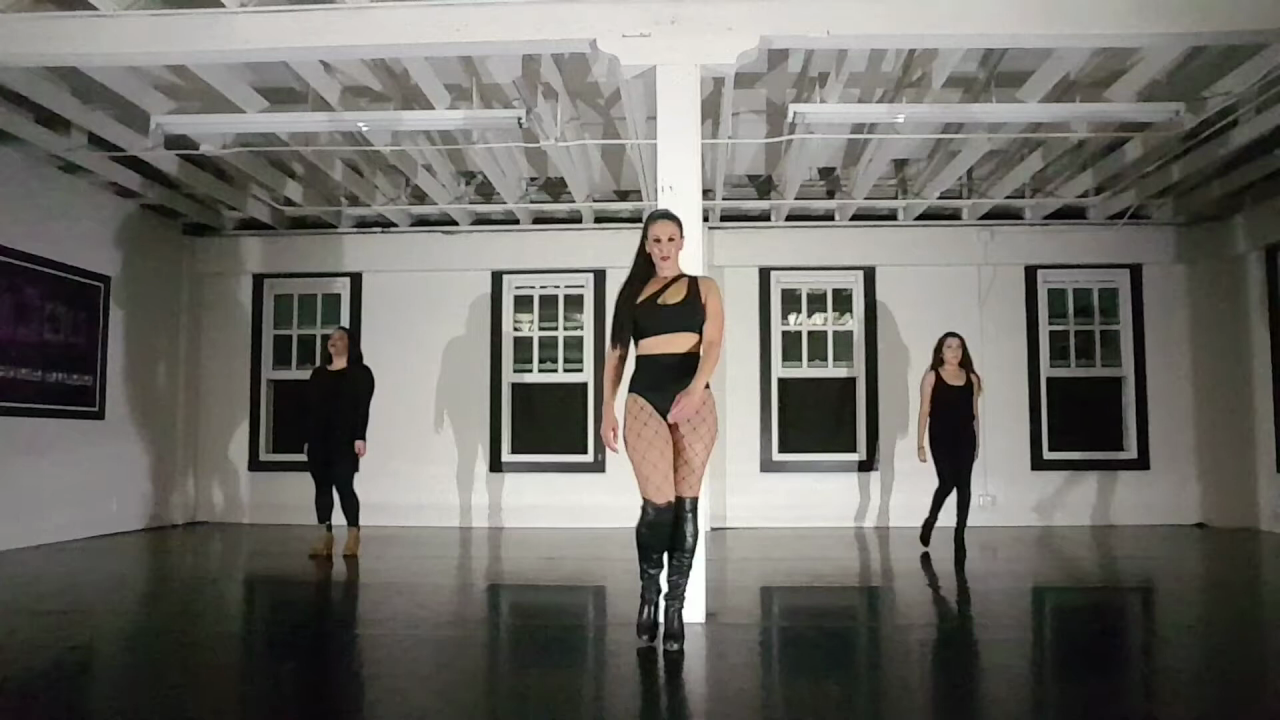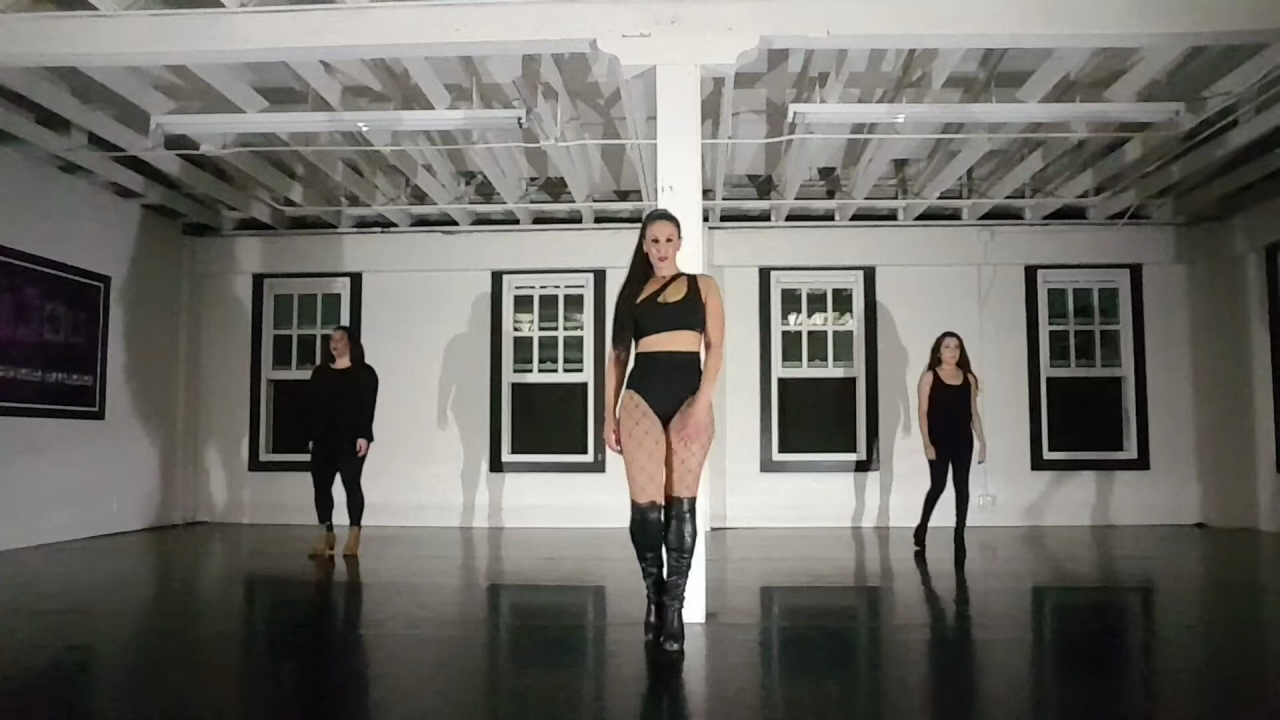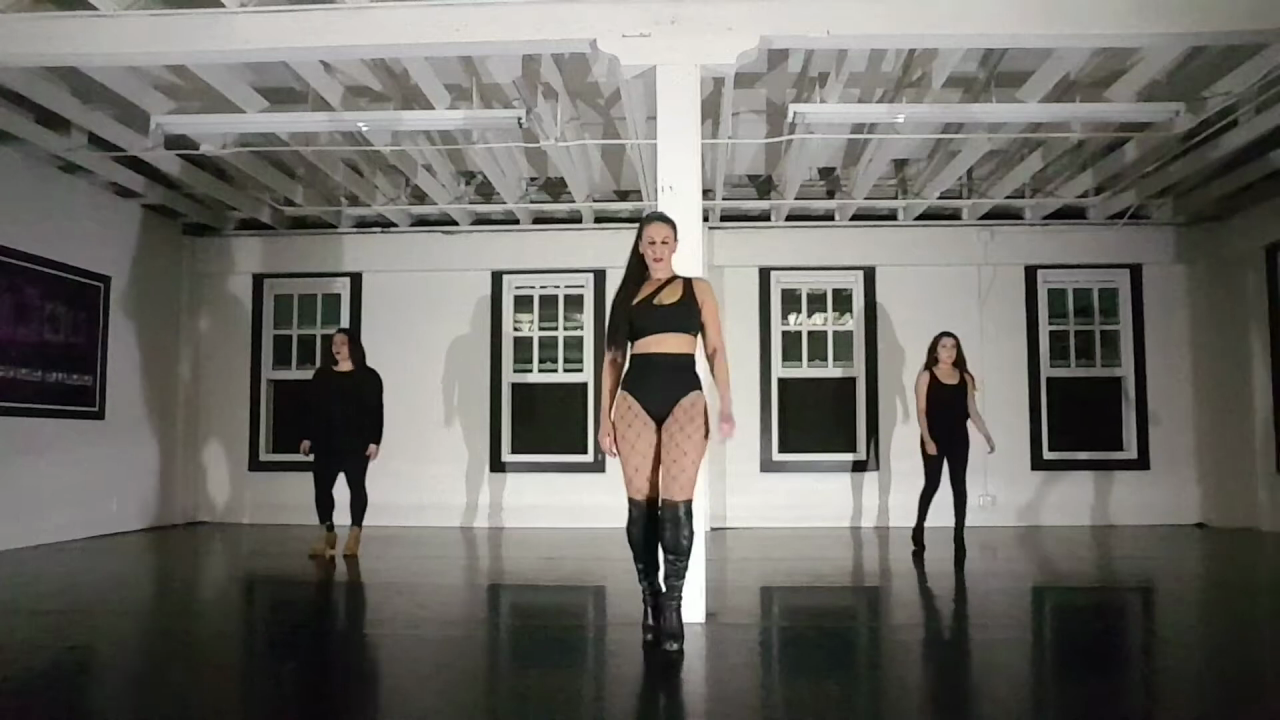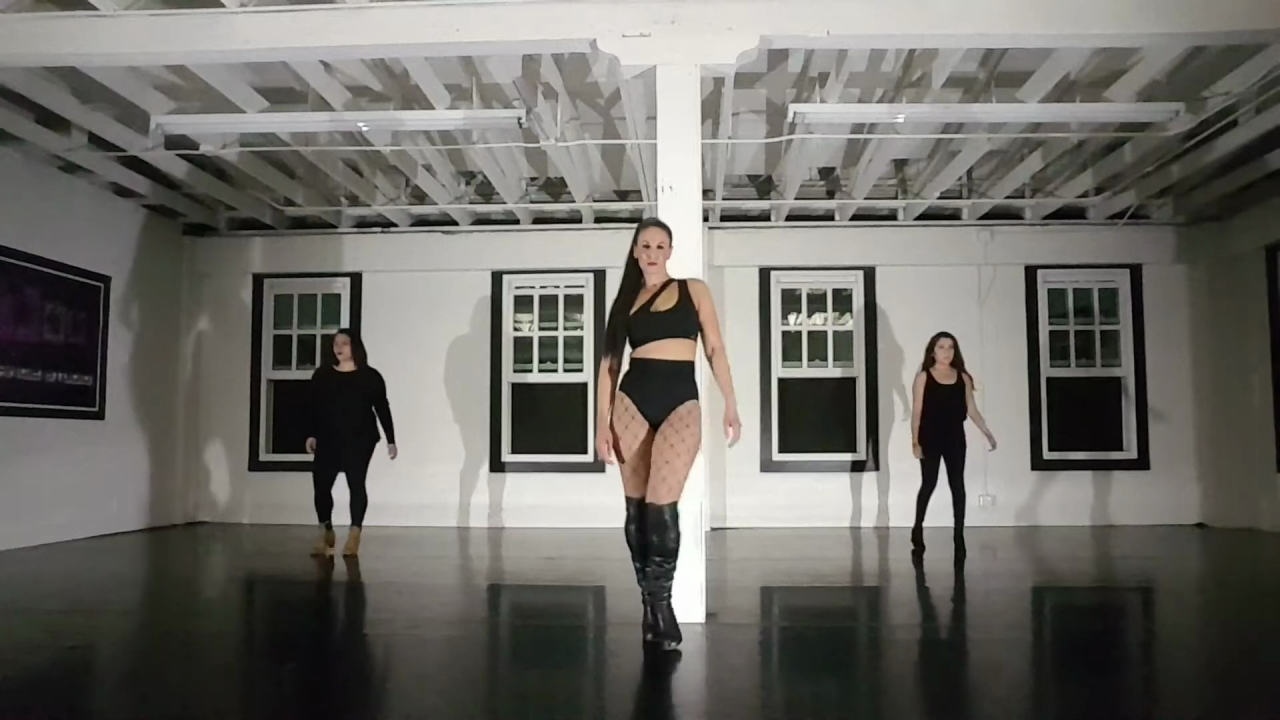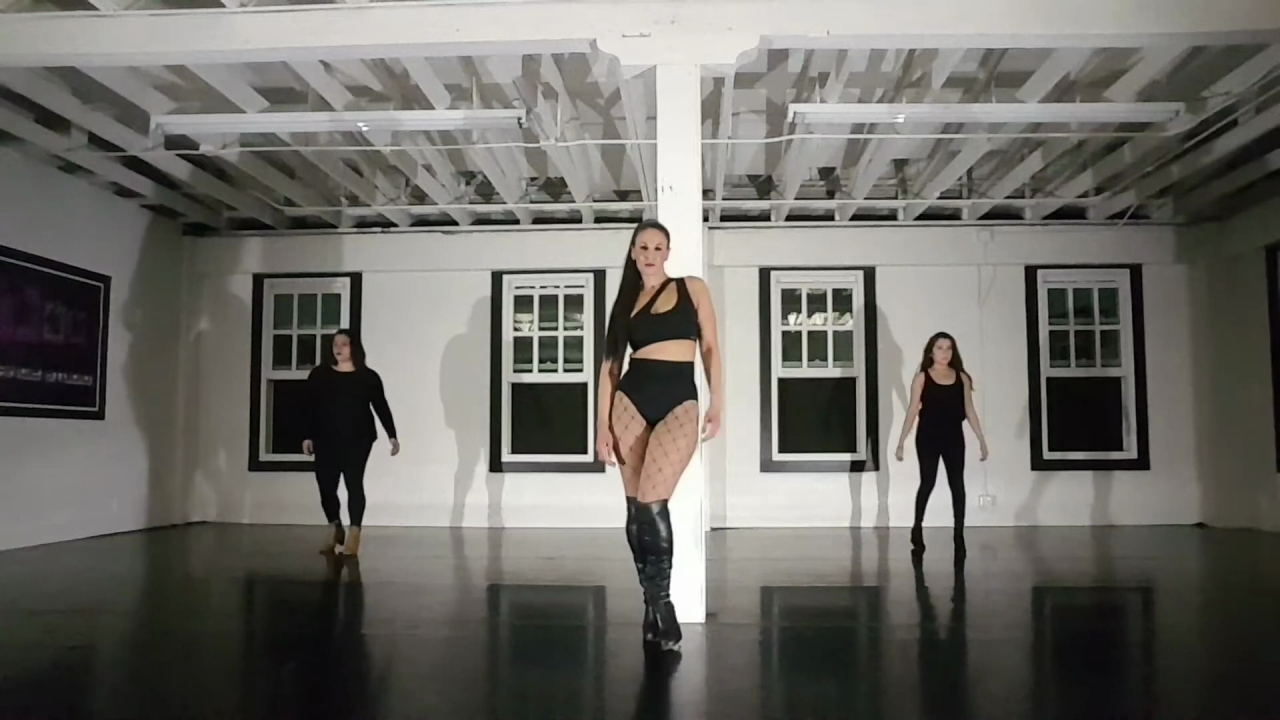
dt=0.2s
person 1, frame 1
left shoulder: (703, 287)
right shoulder: (632, 291)
left elbow: (713, 343)
right elbow: (616, 353)
left wrist: (693, 390)
right wrist: (607, 410)
left hip: (694, 398)
right hip: (645, 397)
left knee: (685, 504)
right knee: (658, 502)
left ankle: (674, 607)
right ankle: (648, 593)
person 1, frame 2
left shoulder: (702, 285)
right shoulder: (631, 290)
left elbow: (715, 346)
right elbow: (617, 355)
left wrist: (703, 398)
right wrist: (610, 414)
left hip: (689, 393)
right hip: (641, 395)
left knee: (681, 503)
right knee: (645, 503)
left ankle: (674, 607)
right ankle: (654, 595)
person 1, frame 3
left shoulder: (697, 288)
right shoulder: (627, 292)
left elbow: (715, 348)
right elbow: (612, 357)
left wrist: (726, 405)
right wrist: (604, 416)
left hip: (684, 395)
right hip: (635, 397)
left knee: (677, 502)
right knee: (641, 503)
left ankle: (672, 605)
right ankle: (650, 600)
person 1, frame 4
left shoulder: (693, 289)
right shoulder: (625, 299)
left elbow: (715, 349)
right elbow: (609, 363)
left wrist: (731, 406)
right wrist: (603, 422)
left hip: (681, 401)
right hip: (632, 401)
left knee: (662, 503)
right knee: (637, 505)
left ankle: (663, 602)
right ankle: (649, 604)
person 1, frame 5
left shoulder: (692, 288)
right shoulder: (625, 301)
left elbow: (710, 347)
right elbow: (611, 365)
left wrist: (716, 402)
right wrist: (603, 425)
left hip: (679, 401)
right hip: (632, 401)
left knee: (653, 501)
right knee: (636, 506)
left ankle: (662, 603)
right ankle: (651, 603)
person 2, frame 1
left shoulder: (360, 373)
right shoulder: (318, 374)
left elbow: (363, 407)
right elbow: (312, 408)
left wrist: (360, 437)
right wrist: (308, 439)
left hip: (345, 440)
right hip: (319, 440)
left knee: (343, 485)
right knee: (322, 486)
left ankle: (353, 535)
right ankle: (326, 535)
person 2, frame 2
left shoulder: (364, 373)
right shoulder: (320, 372)
left elbow: (368, 406)
right elbow: (313, 407)
left wrist: (364, 435)
right wrist: (312, 437)
left hip: (351, 439)
right hip: (323, 438)
left knee: (351, 484)
right knee: (320, 485)
left ankle: (354, 535)
right ankle: (327, 535)
person 2, frame 3
left shoulder: (368, 376)
right shoulder: (322, 374)
left elbow: (375, 410)
right elbow: (314, 408)
left wrist: (374, 440)
right wrist: (308, 437)
left hip: (357, 441)
right hip: (327, 440)
left knee: (356, 484)
right knee: (321, 486)
left ankle: (354, 535)
right ankle: (328, 534)
person 2, frame 4
left shoulder: (370, 376)
right shoulder: (322, 374)
left elbow: (382, 408)
right elbow: (314, 406)
left wrist: (390, 439)
right wrist: (312, 434)
left hip: (359, 440)
right hip: (328, 439)
left knee: (356, 484)
right knee: (321, 485)
left ankle: (354, 535)
right ankle: (326, 534)
person 2, frame 5
left shoulder: (368, 377)
right shoulder: (320, 374)
left elbow: (381, 407)
right elbow: (312, 407)
left wrist: (392, 436)
right wrist: (309, 436)
left hip: (357, 439)
right hip: (326, 439)
left knee: (354, 484)
right knee: (325, 486)
left ankle: (354, 534)
right ankle: (334, 530)
person 3, frame 1
left shoulder: (971, 378)
right shoulder: (932, 377)
left elbow: (974, 413)
right elbow: (924, 412)
left wrist: (975, 442)
right wrist: (921, 443)
left hip: (965, 438)
right hip: (941, 438)
left knee: (964, 486)
right knee: (947, 483)
left ankle: (960, 535)
right ankle: (930, 521)
person 3, frame 2
left shoulder: (969, 378)
right shoulder: (929, 377)
left elbow: (974, 413)
right elbow: (923, 412)
left wrist: (982, 442)
right wrist: (926, 442)
left hip: (963, 438)
right hip: (939, 438)
left knee: (962, 486)
right knee: (939, 485)
left ankle: (959, 536)
right ankle: (922, 526)
person 3, frame 3
left shoulder: (965, 378)
right shoulder: (926, 376)
left elbow: (972, 411)
right elbow: (921, 410)
left wrist: (987, 435)
right wrist: (926, 438)
left hip: (959, 437)
right hip: (935, 437)
left knee: (959, 485)
right knee: (932, 484)
left ankle: (959, 536)
right ankle: (918, 528)
person 3, frame 4
left shoulder: (963, 378)
right shoulder: (923, 377)
left elbow: (971, 410)
right elbow: (916, 410)
left wrist: (987, 433)
right wrist: (915, 440)
left hip: (955, 437)
right hip: (930, 437)
left knee: (957, 485)
right knee: (929, 484)
left ankle: (959, 537)
right ankle: (917, 530)
person 3, frame 5
left shoulder: (962, 378)
right shoulder: (922, 378)
left elbow: (969, 411)
right elbow: (913, 410)
left wrist: (981, 440)
right wrist: (901, 441)
left hip: (954, 437)
right hip: (928, 437)
left knee: (957, 485)
right knee: (927, 484)
left ankle: (959, 536)
right ankle: (917, 529)
